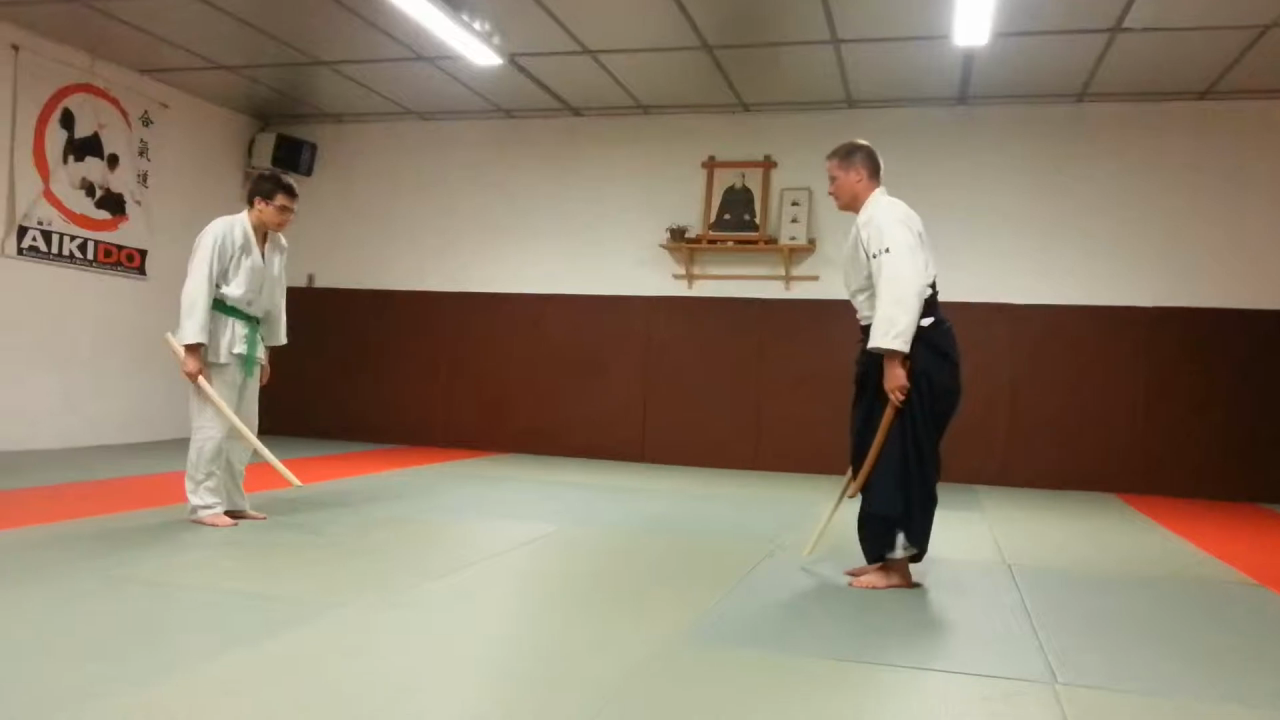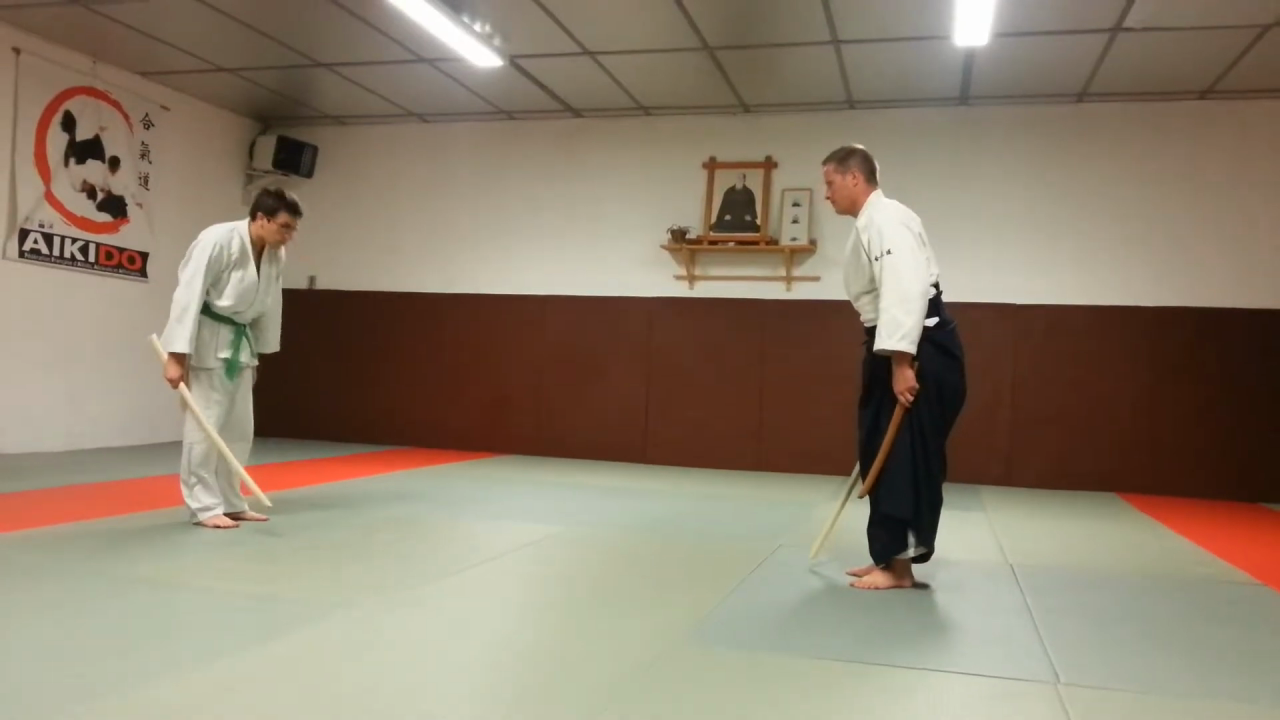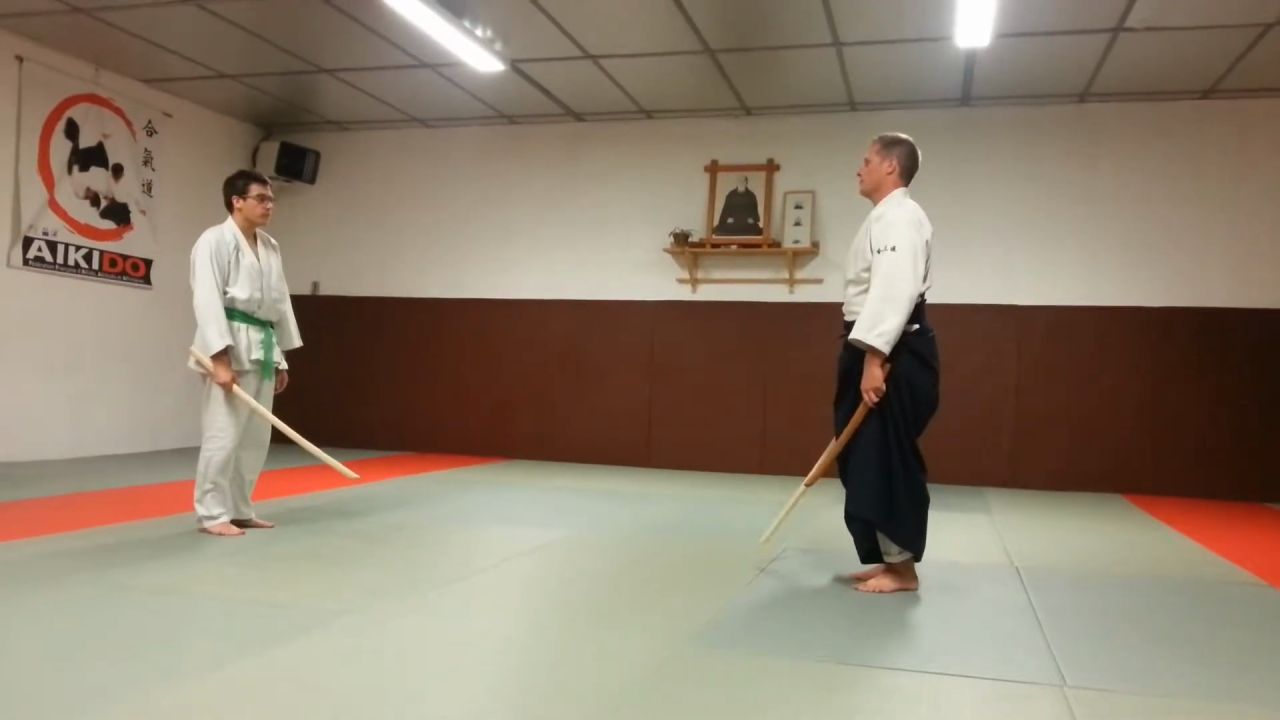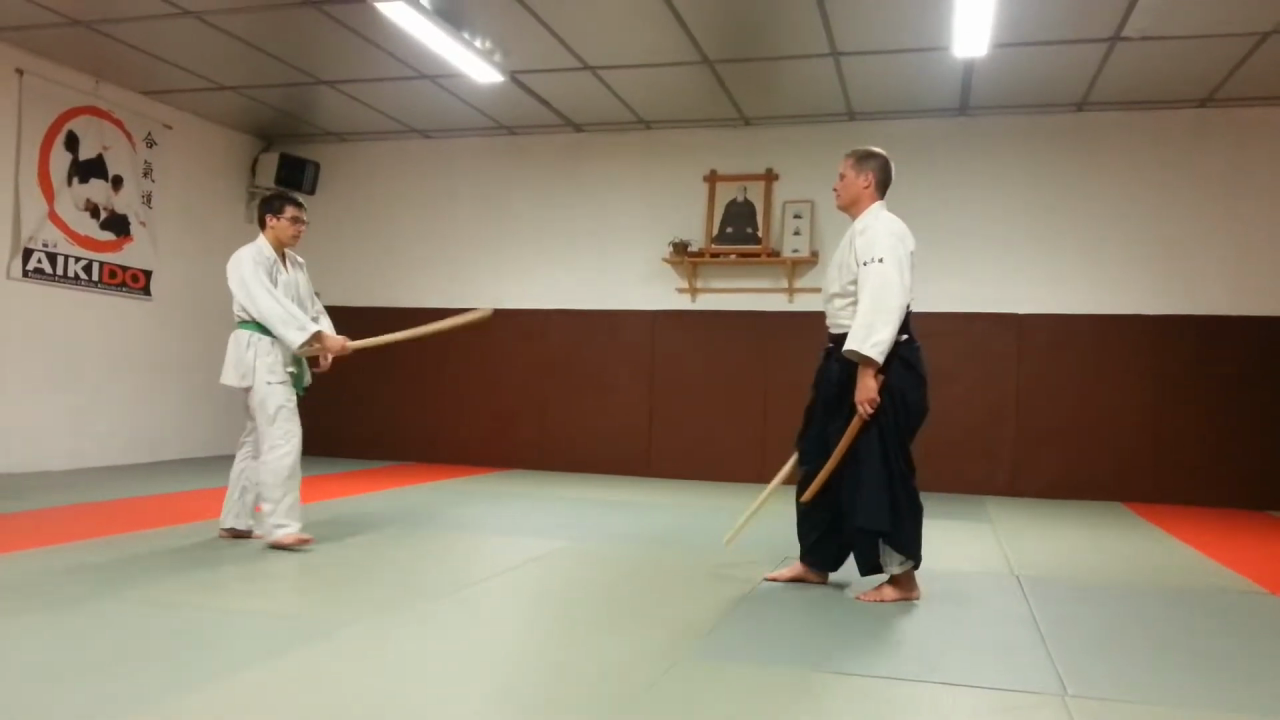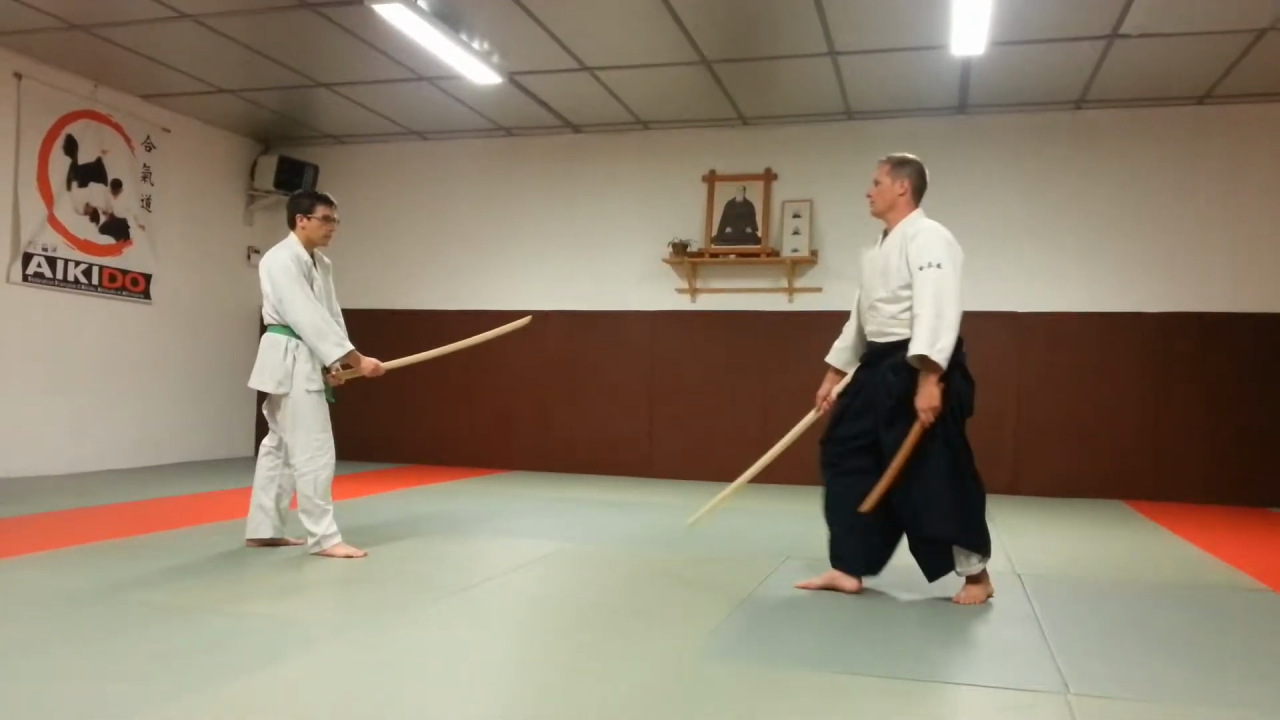
dt=1s
person 1, frame 1
left shoulder: (886, 217)
right shoulder: (872, 220)
left elbow: (902, 291)
left wrist: (895, 361)
right wrist: (884, 358)
left hip: (914, 352)
right hip: (896, 349)
left knee: (902, 455)
right knee: (878, 454)
left ankle: (897, 564)
right ankle: (888, 556)
person 1, frame 2
left shoulder: (887, 219)
right shoulder: (870, 225)
left elbow: (906, 292)
left wrist: (902, 363)
left hip: (920, 352)
right hip: (901, 349)
left knee: (906, 457)
right knee: (884, 455)
left ankle: (899, 565)
right ankle: (891, 557)
person 1, frame 3
left shoulder: (899, 217)
right shoulder: (885, 217)
left elbow: (895, 292)
left wrist: (874, 361)
left hip: (892, 354)
right hip: (878, 350)
left knee: (888, 459)
right knee: (867, 458)
left ankle: (902, 568)
right ankle: (890, 559)
person 1, frame 4
left shoulder: (882, 230)
right shoulder: (861, 232)
left elbow: (883, 305)
left wrist: (868, 371)
left hip: (879, 365)
right hip: (849, 362)
left knee: (880, 470)
right knee: (822, 460)
left ankle: (901, 577)
right ankle: (815, 562)
person 1, frame 5
left shoulder: (928, 238)
right shoulder: (877, 249)
left elbow: (938, 311)
right elbow: (860, 317)
left wrist: (930, 379)
right wrist: (834, 374)
left hip: (921, 368)
right hip: (880, 370)
left knee: (939, 474)
right knee: (845, 455)
left ankle: (977, 574)
right ankle: (847, 569)
person 2, frame 1
left shoulder: (278, 245)
right shoulder: (222, 232)
right elbow: (198, 289)
left wrist: (266, 352)
right wrist: (192, 350)
left hip: (249, 340)
right hip: (219, 338)
left knee: (243, 427)
right knee: (212, 423)
left ankle: (232, 501)
right ankle: (205, 504)
person 2, frame 2
left shoulder: (275, 254)
right shoulder: (217, 240)
right elbow: (188, 296)
left wrist: (255, 356)
right wrist: (177, 356)
left hip: (238, 344)
right hip: (205, 342)
left knee: (239, 428)
right knee: (205, 426)
left ankle: (231, 502)
right ankle: (205, 506)
person 2, frame 3
left shoulder: (270, 247)
right shoulder: (214, 241)
right elbow: (208, 302)
left wrist: (280, 358)
right wrist: (220, 359)
left hip: (262, 348)
right hip: (231, 347)
left knee: (255, 436)
right knee: (223, 433)
left ankle: (239, 509)
right ankle: (213, 513)
person 2, frame 4
left shoulder: (296, 264)
right shoulder: (247, 259)
left elbow: (312, 307)
right elbow: (272, 308)
left wrist: (326, 343)
right wrist: (320, 338)
left hip: (284, 358)
right hip: (260, 356)
left knee: (257, 442)
right knee: (284, 436)
left ankle: (235, 521)
right ankle: (281, 525)
person 2, frame 5
left shoulder: (319, 263)
right shoulder: (281, 260)
left elbow: (330, 314)
right elbow: (308, 318)
left wrist: (332, 364)
right wrist: (355, 359)
left hip: (305, 361)
right hip: (290, 360)
left knee: (279, 446)
right knee: (314, 449)
left ankle: (263, 529)
right ankle: (324, 537)
